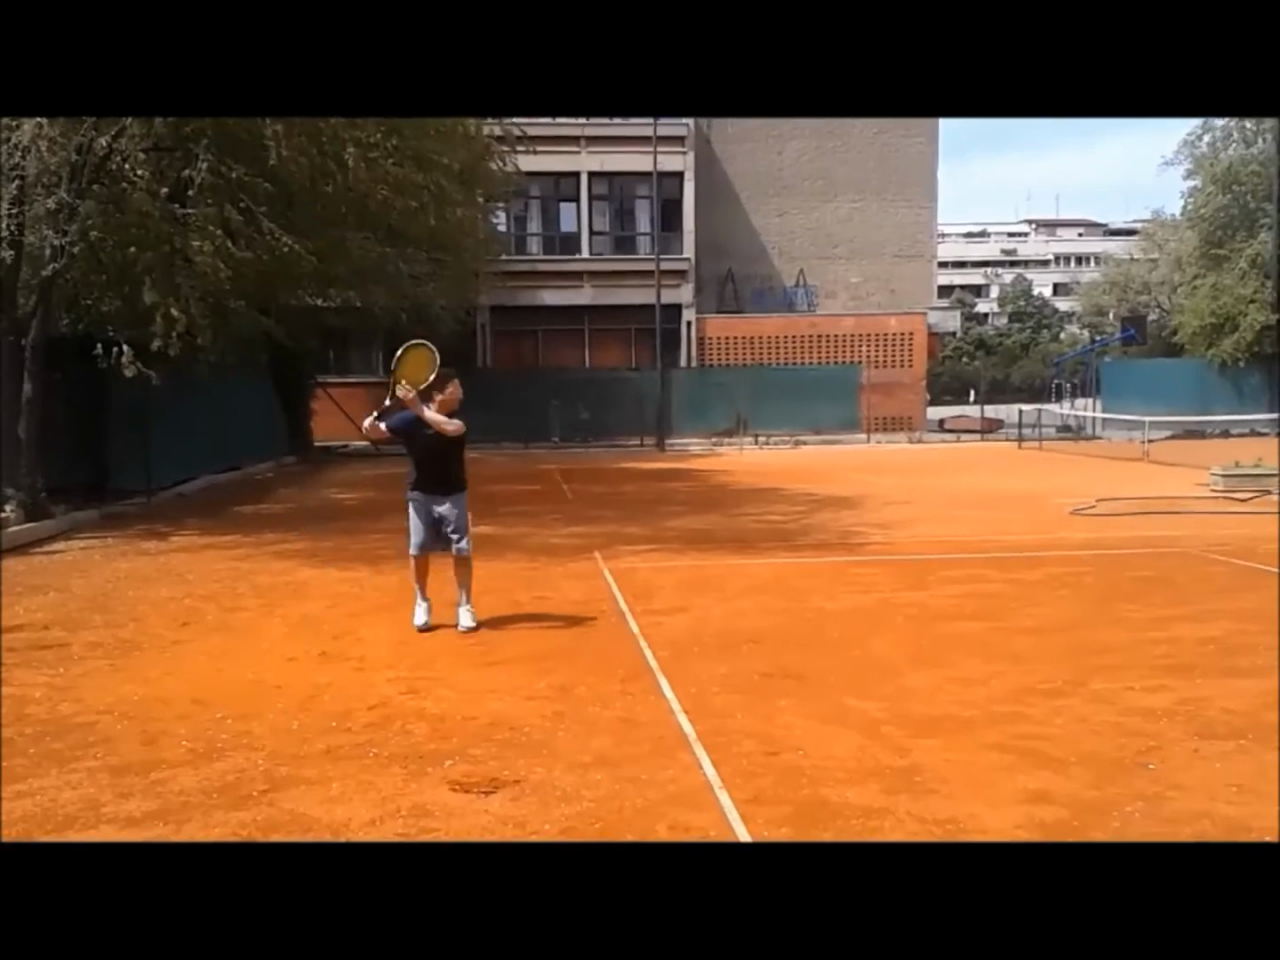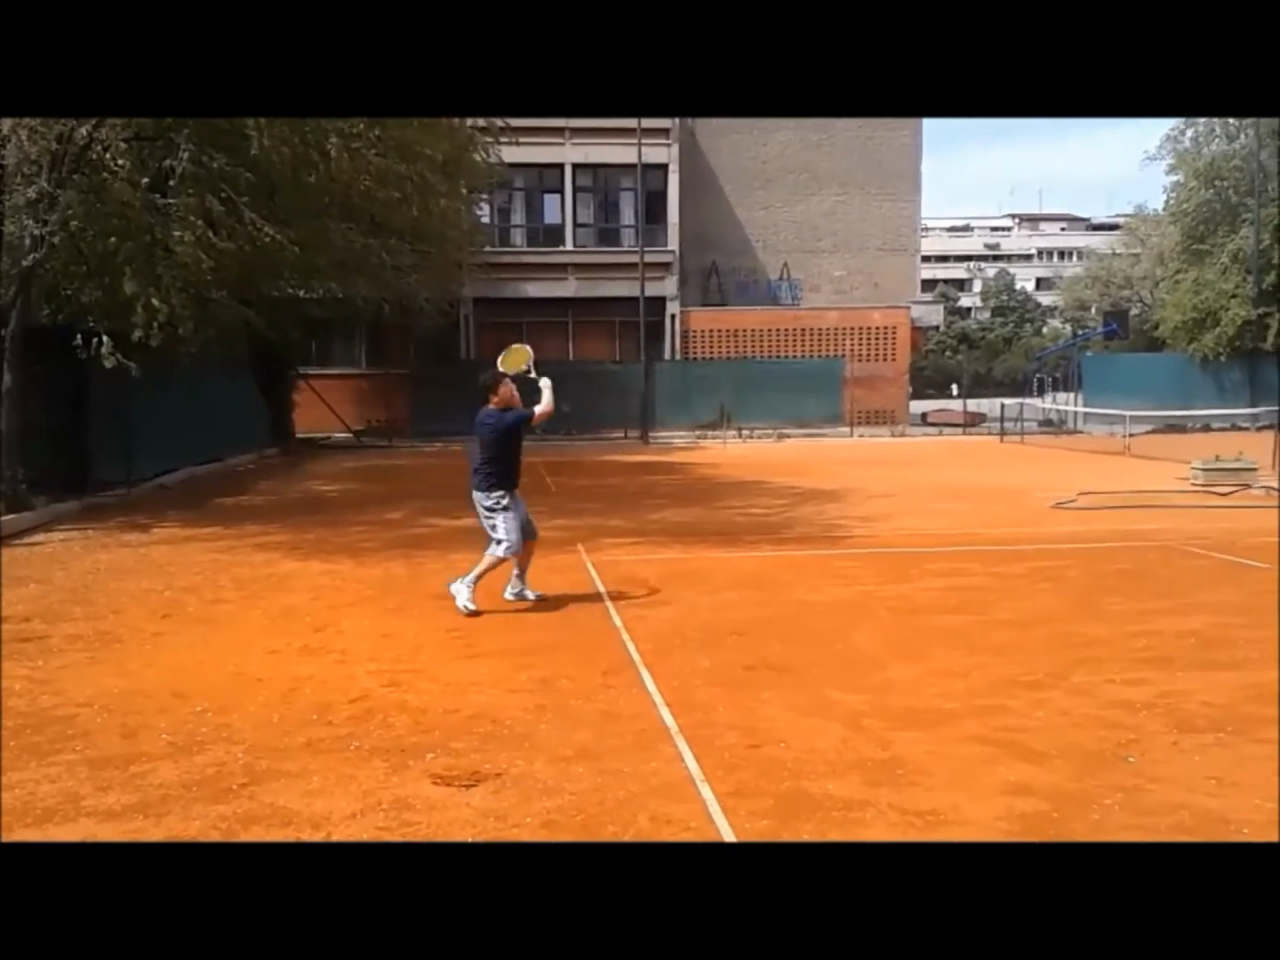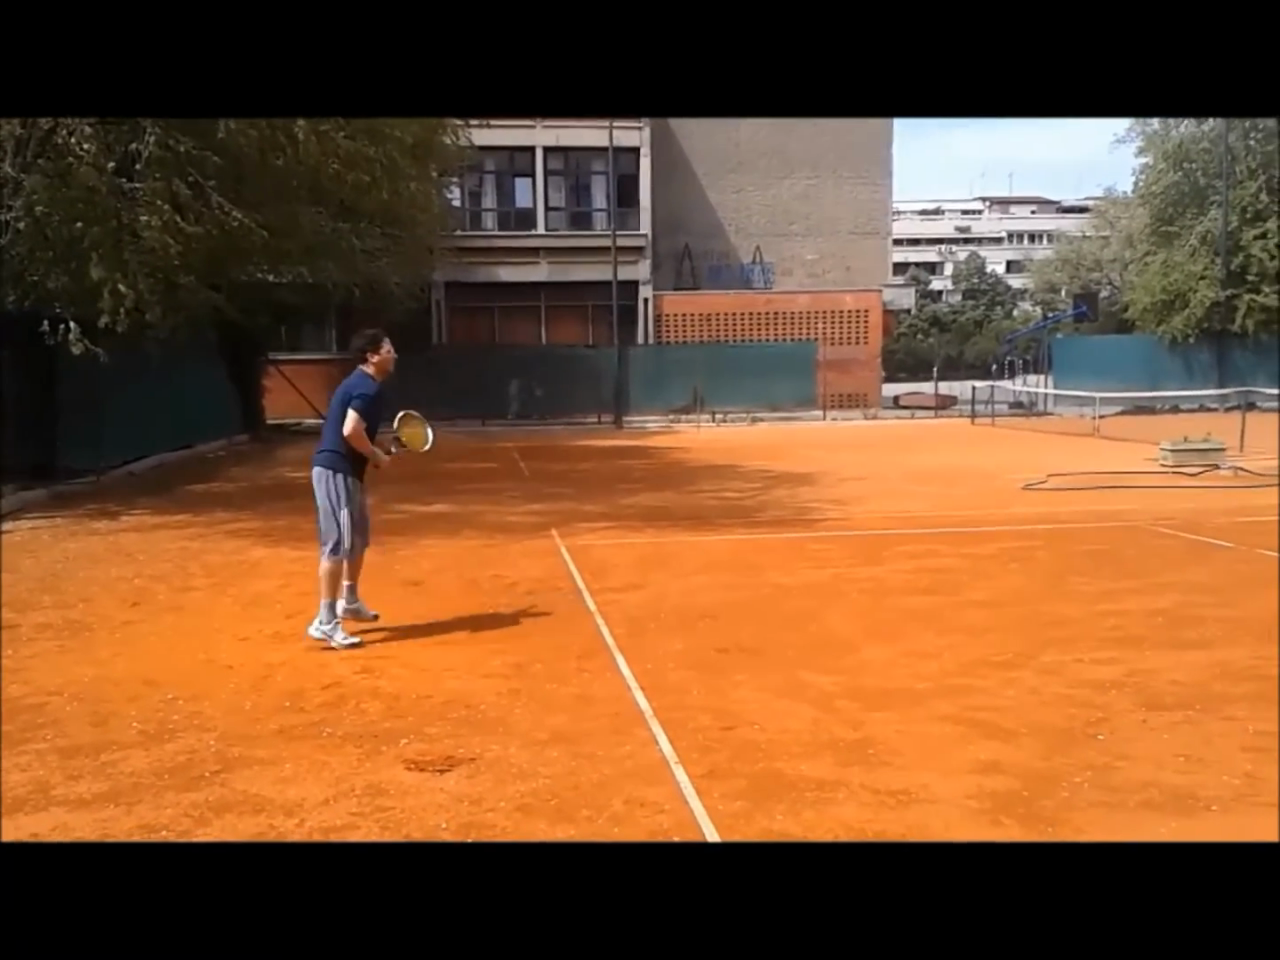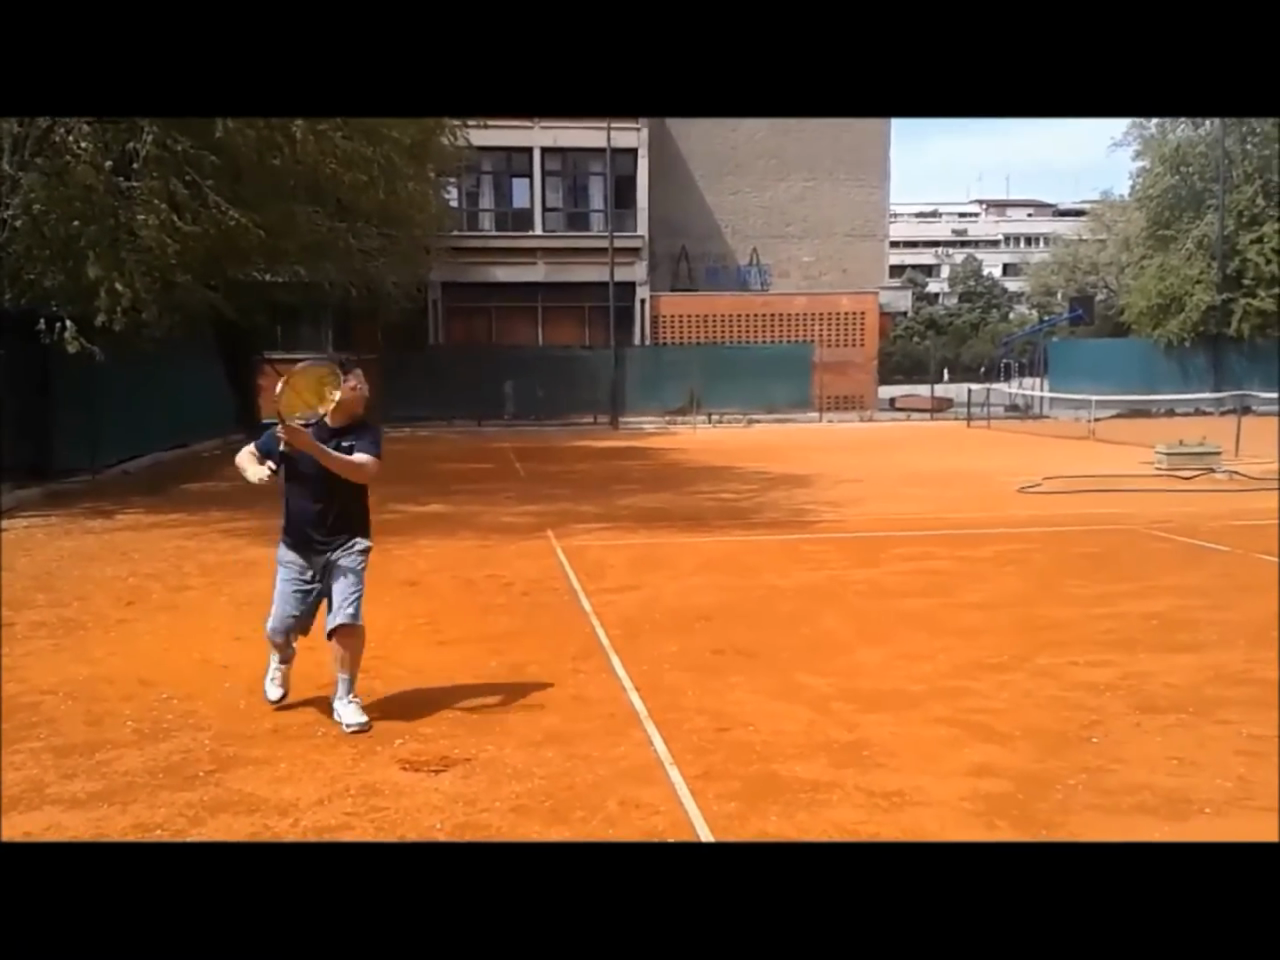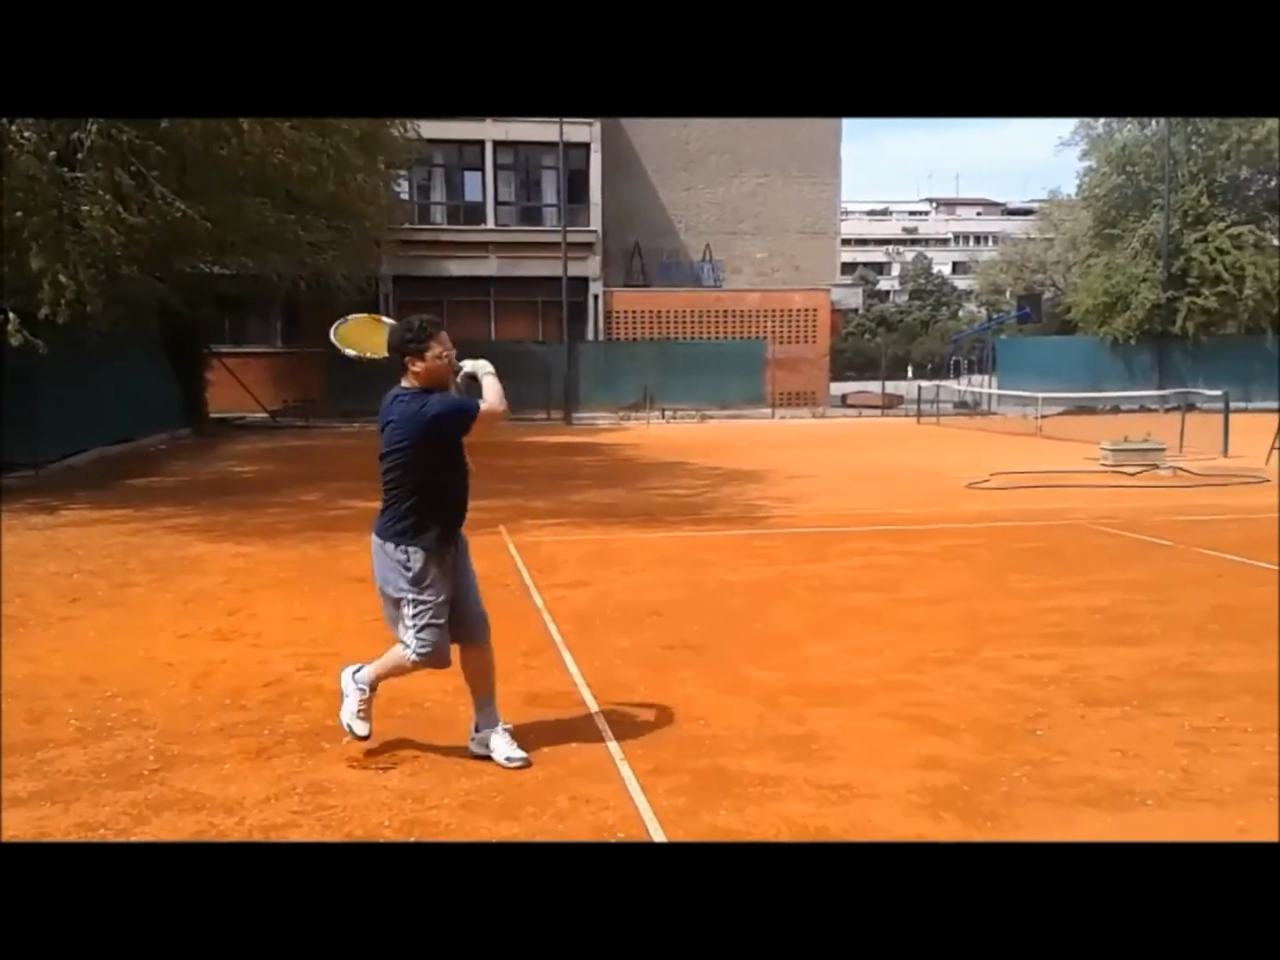
dt=1s
person 1, frame 1
left shoulder: (457, 421)
right shoulder: (409, 419)
left elbow: (448, 428)
right elbow: (379, 431)
left wrist: (417, 406)
right wrist: (369, 425)
left hip: (454, 495)
right hip: (422, 495)
left knee: (461, 551)
right knee: (419, 550)
left ankle: (465, 605)
right ankle: (422, 601)
person 1, frame 2
left shoulder: (487, 415)
right shoulder: (508, 421)
right elbow: (546, 410)
left wrist: (516, 402)
right wrist: (546, 386)
left hip: (503, 491)
right hip: (493, 495)
left knee: (529, 537)
right knee: (508, 546)
left ankle: (517, 585)
right ankle: (466, 585)
person 1, frame 3
left shoulder: (358, 384)
right shoulder: (368, 388)
right elbow: (351, 431)
left wrist: (375, 447)
right wrist: (376, 456)
left hip: (344, 473)
right hip: (336, 472)
left knee: (358, 539)
right knee: (338, 546)
left ankle: (350, 600)
right ankle: (326, 622)
person 1, frame 4
left shoulder: (366, 432)
right shoulder: (289, 432)
left elbow: (365, 473)
right elbow: (245, 455)
left wrist: (313, 448)
right wrist: (254, 470)
left hip: (349, 545)
right hip: (299, 547)
left knee: (348, 620)
right knee: (280, 629)
left ankle: (345, 696)
right ankle: (282, 657)
person 1, frame 5
left shoulder: (406, 400)
right shoulder: (436, 409)
right elbow: (494, 411)
left wrist: (457, 377)
right wrist: (486, 371)
left hip: (442, 543)
right hip: (411, 548)
left knee: (476, 635)
right knee: (423, 649)
left ankle: (487, 729)
right ankle: (359, 680)
